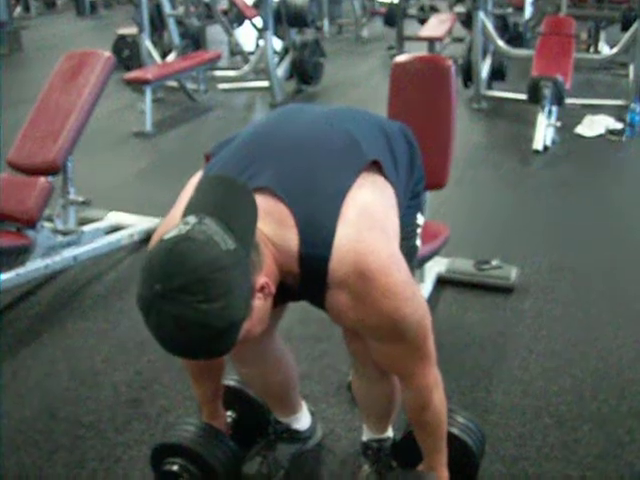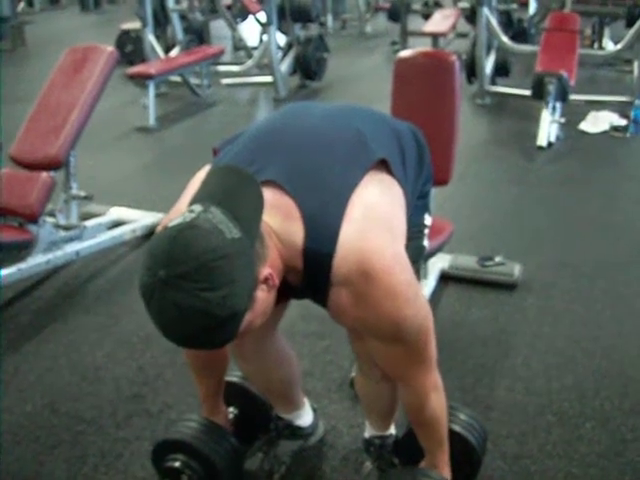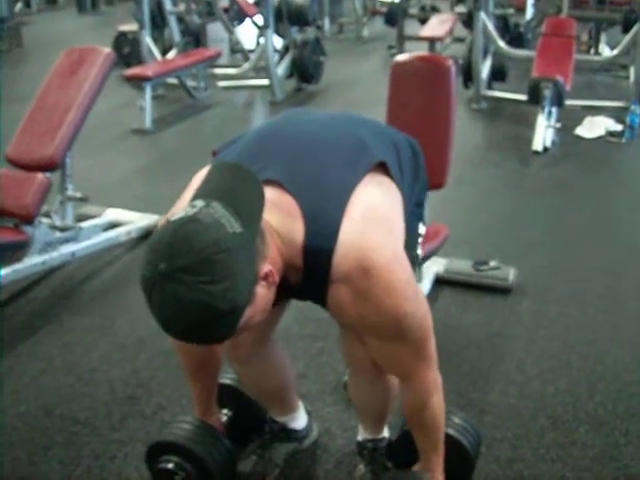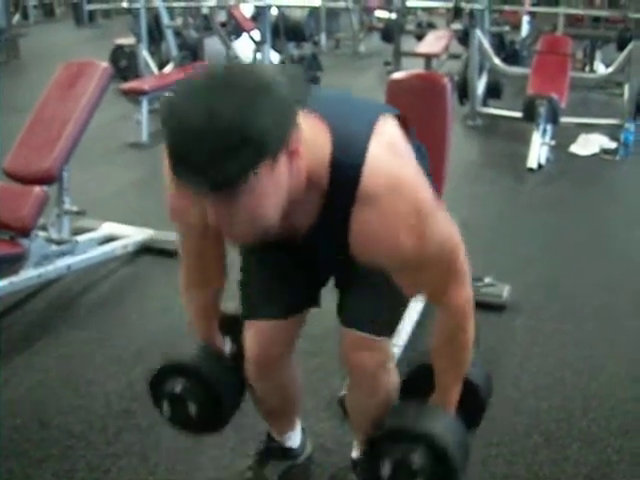
dt=1s
person 1, frame 1
left shoulder: (362, 270)
right shoulder: (173, 247)
left elbow: (418, 374)
right elbow: (198, 333)
right wrist: (211, 416)
left knee: (367, 346)
right knee: (244, 339)
left ankle: (378, 445)
right ankle: (294, 427)
person 1, frame 2
left shoulder: (367, 269)
right shoulder: (182, 238)
left elbow: (418, 377)
right elbow: (201, 330)
right wrist: (212, 412)
left knee: (374, 348)
right knee: (247, 336)
left ankle: (381, 441)
right ankle: (296, 423)
person 1, frame 3
left shoulder: (365, 265)
right shoulder: (184, 234)
left elbow: (419, 374)
right elbow: (195, 332)
right wrist: (206, 414)
left knee: (366, 353)
right knee: (242, 343)
left ankle: (374, 444)
right ankle: (290, 426)
person 1, frame 4
left shoulder: (383, 187)
right shoulder: (195, 177)
left elbow: (452, 293)
right elbow: (199, 259)
left wrist: (444, 405)
right wrist: (209, 341)
left hip: (369, 217)
left knee: (364, 356)
right knee: (262, 354)
right ankle: (285, 444)
